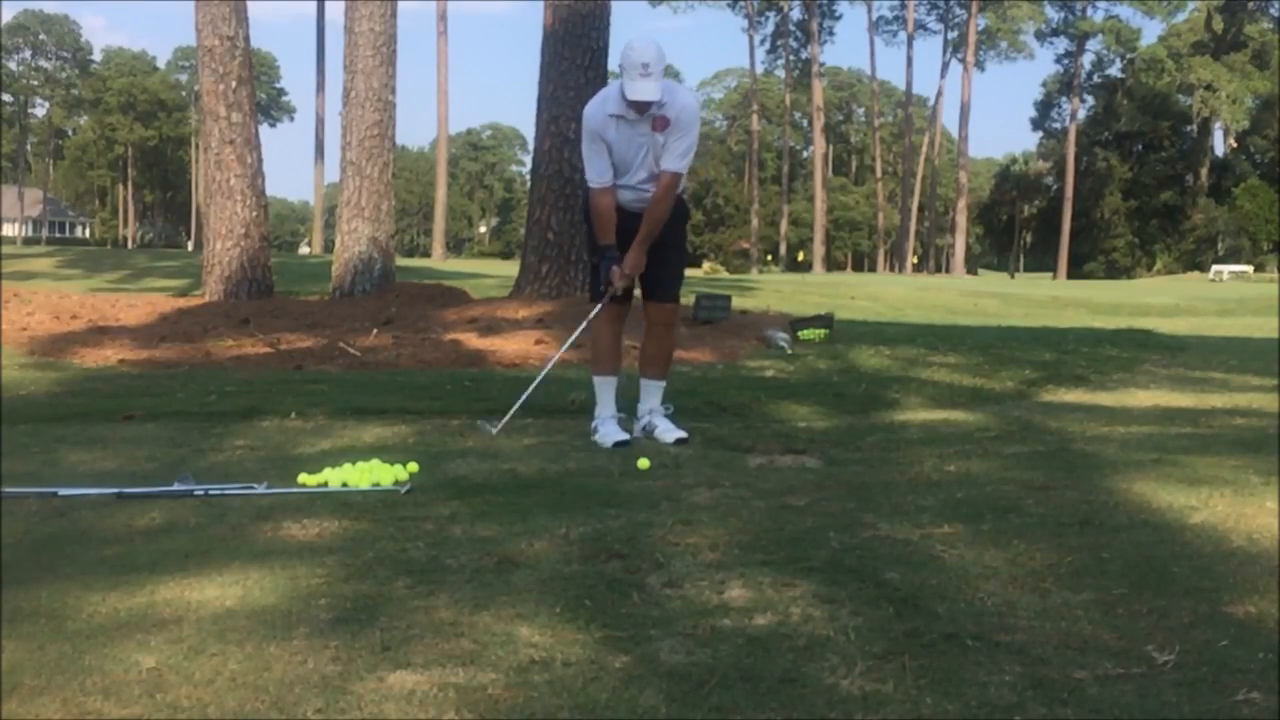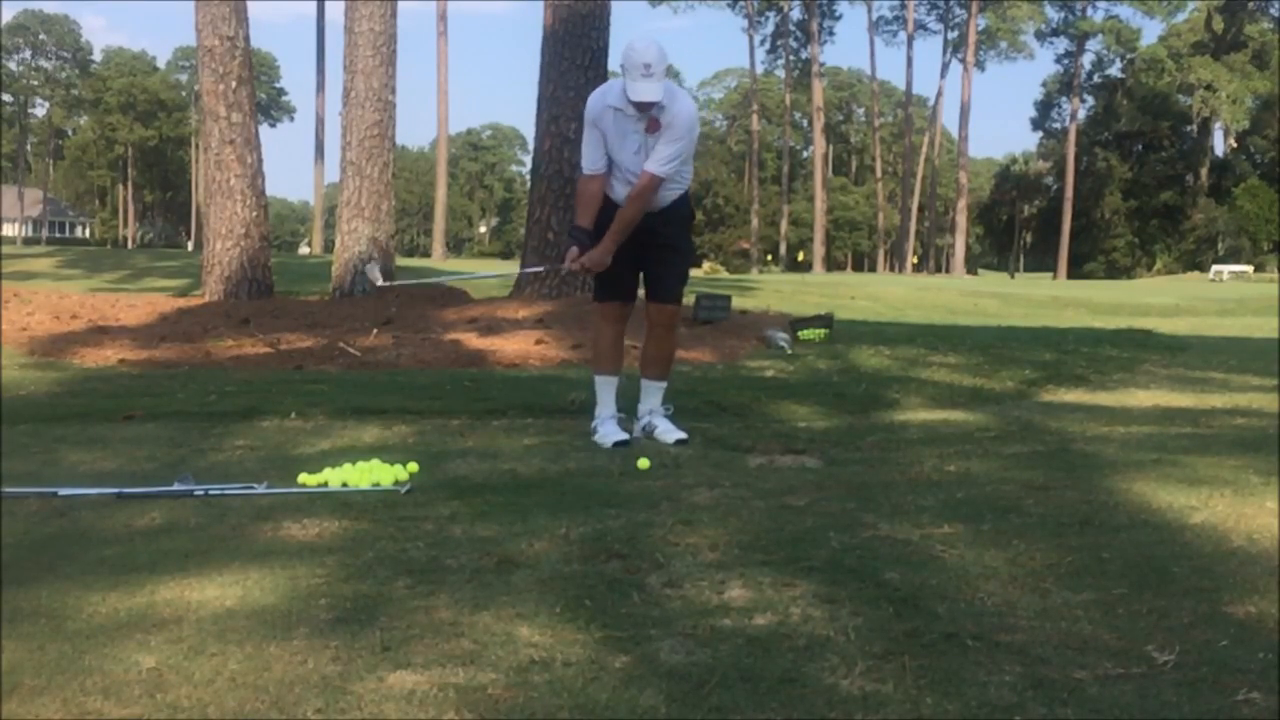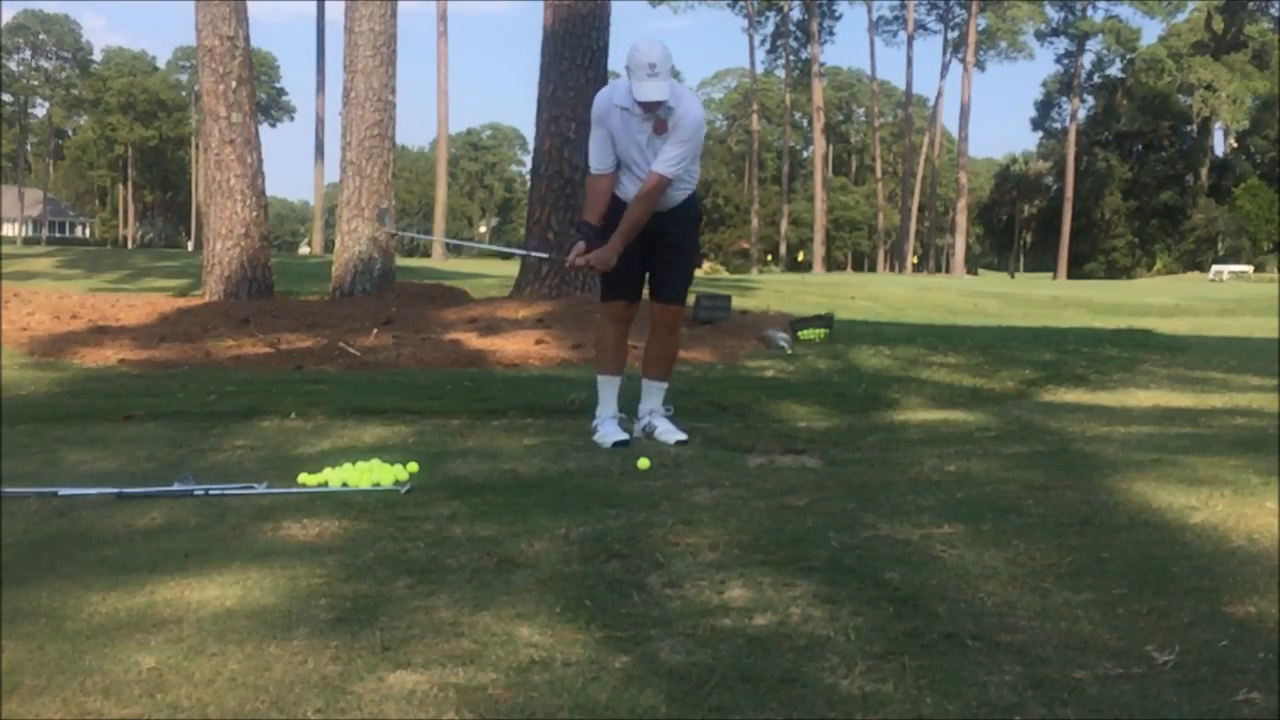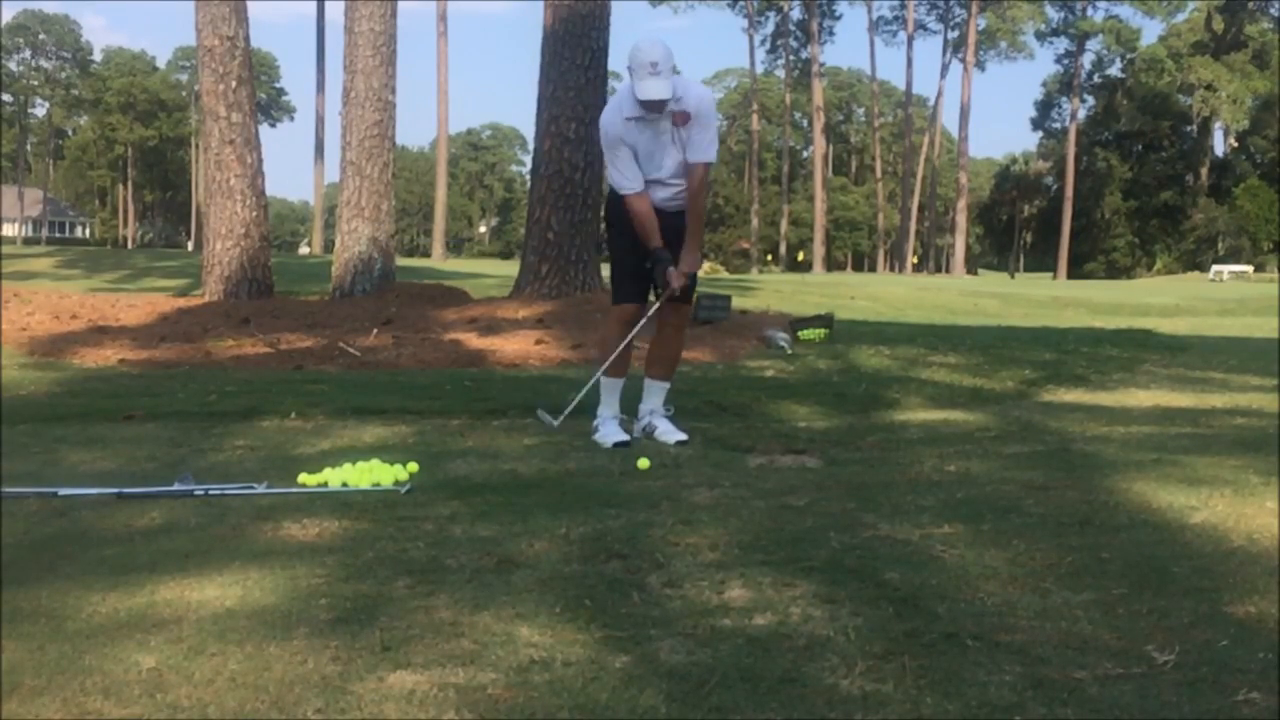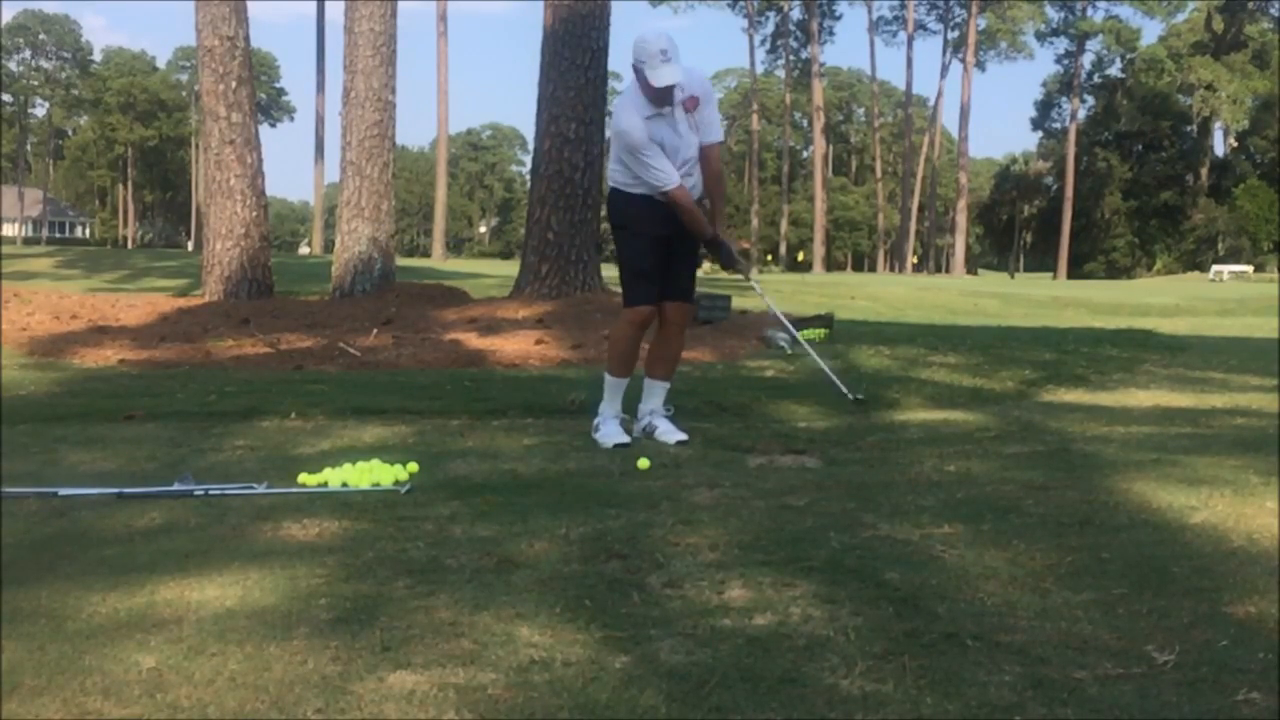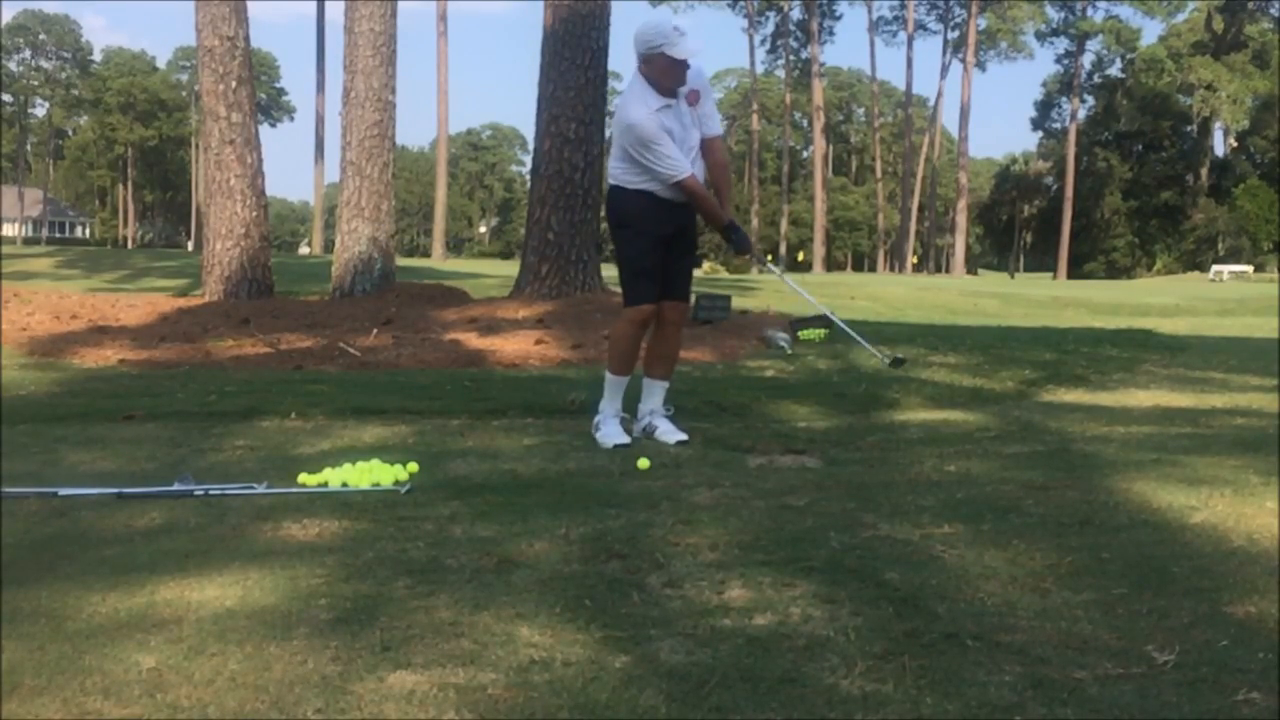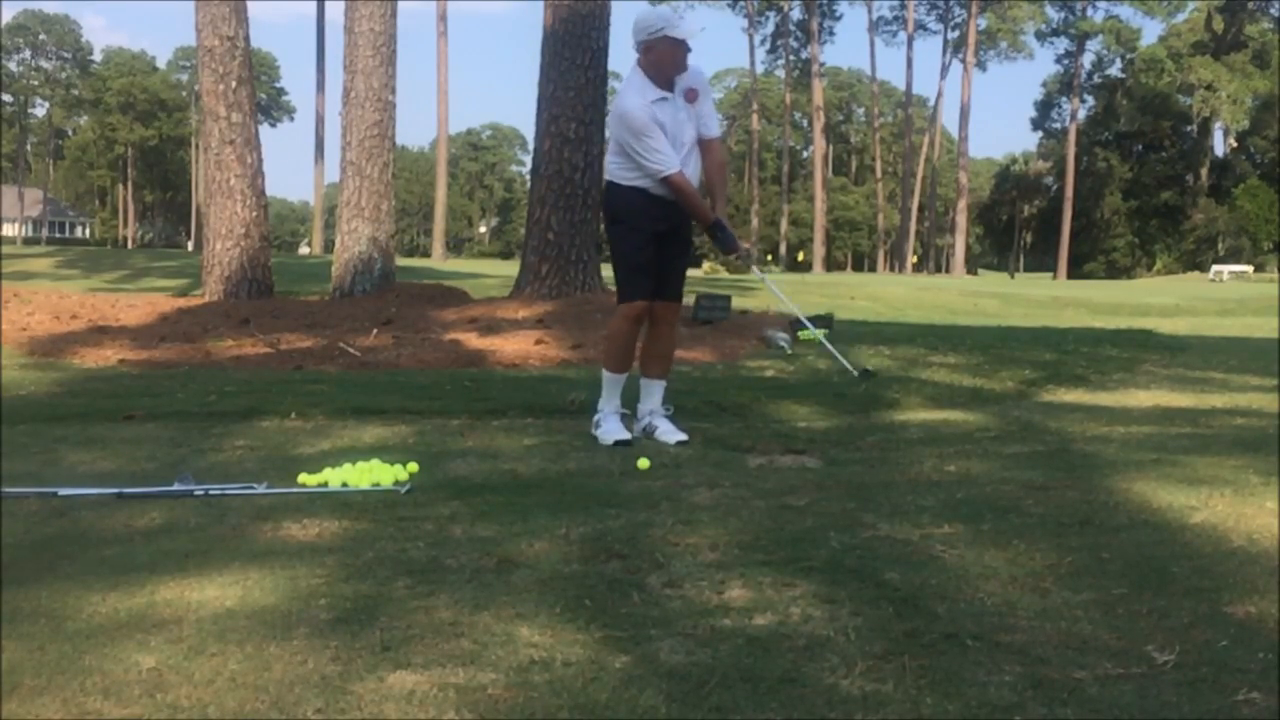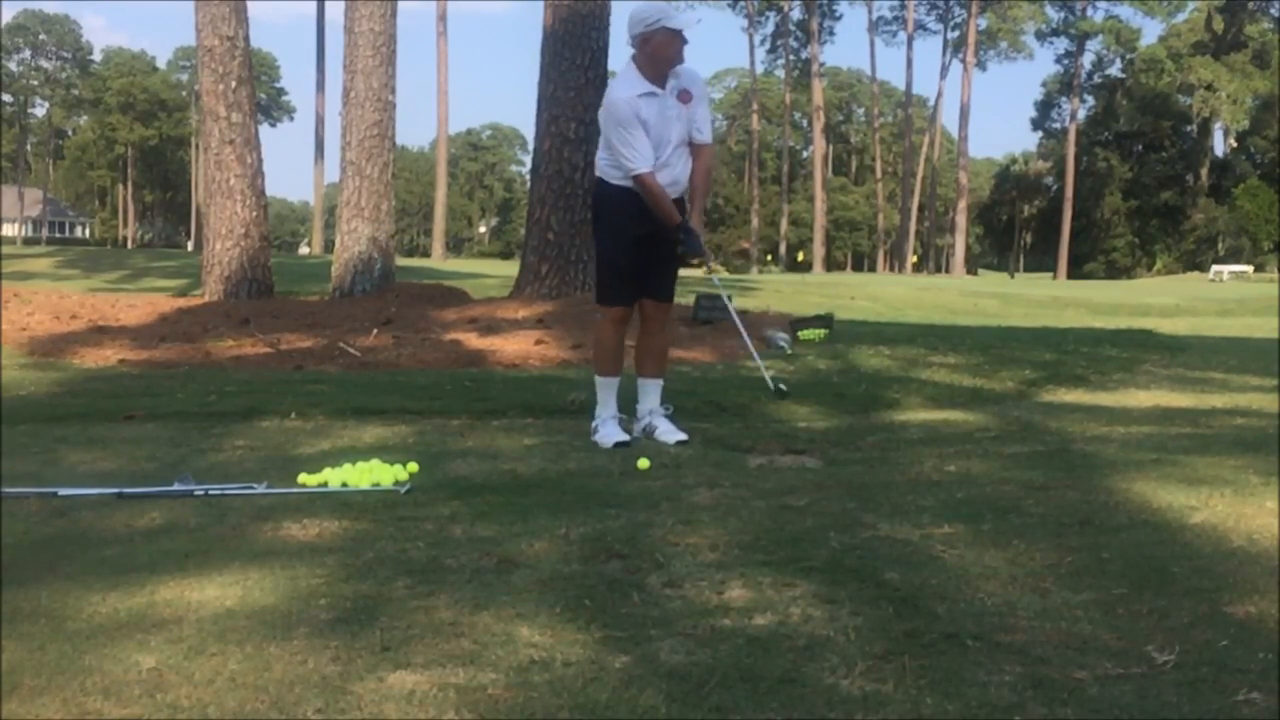
dt=0.2s
person 1, frame 1
left shoulder: (683, 105)
right shoulder: (597, 112)
left elbow: (667, 184)
right elbow: (601, 190)
left wrist: (639, 251)
right wrist: (609, 255)
left hip: (664, 214)
right hip: (611, 213)
left knee: (664, 312)
right knee: (610, 309)
left ankle: (651, 412)
right ankle: (605, 415)
person 1, frame 2
left shoulder: (681, 111)
right shoulder: (599, 103)
left elbow: (646, 186)
right elbow: (593, 176)
left wrist: (606, 248)
right wrist: (579, 236)
left hip: (668, 214)
right hip: (613, 209)
left knee: (665, 315)
right knee: (612, 310)
left ankle: (650, 413)
right ankle: (605, 415)
person 1, frame 3
left shoulder: (689, 112)
right shoulder: (606, 102)
left elbow: (655, 187)
right elbow: (602, 174)
left wrist: (614, 247)
right wrist: (587, 233)
left hip: (676, 214)
right hip: (622, 209)
left knee: (669, 315)
right knee: (617, 309)
left ankle: (651, 413)
right ankle: (606, 415)
person 1, frame 4
left shoulder: (699, 100)
right shoulder: (615, 118)
left elbow: (698, 179)
right elbow: (634, 195)
left wrist: (691, 251)
right wrist: (660, 257)
left hip: (683, 212)
right hip: (633, 213)
left knee: (677, 314)
right knee: (627, 310)
left ankle: (651, 413)
right ankle: (607, 415)
person 1, frame 5
left shoulder: (697, 84)
right shoulder: (629, 121)
left elbow: (712, 158)
right elbow: (672, 190)
left wrist: (720, 226)
right wrist: (716, 244)
left hip: (688, 208)
right hip: (639, 210)
left knee: (678, 314)
right knee: (640, 310)
left ankle: (651, 412)
right ankle: (608, 415)
person 1, frame 6
left shoulder: (695, 80)
right shoulder: (637, 115)
left elbow: (714, 151)
right elbow: (687, 181)
left wrist: (728, 213)
right wrist: (729, 231)
left hip: (680, 208)
right hip: (637, 208)
left knee: (674, 313)
right knee: (641, 310)
left ankle: (651, 412)
right ankle: (608, 413)
person 1, frame 7
left shoulder: (694, 80)
right shoulder: (632, 105)
left elbow: (712, 150)
right elbow: (673, 177)
left wrist: (720, 213)
right wrist: (715, 227)
left hip: (675, 209)
right hip: (633, 205)
left knee: (667, 312)
right knee: (634, 307)
left ankle: (651, 412)
right ankle: (608, 411)
person 1, frame 8
left shoulder: (691, 83)
right shoulder: (621, 98)
left elbow: (701, 154)
right elbow: (642, 177)
left wrist: (695, 218)
right wrist: (682, 230)
left hip: (667, 208)
right hip: (621, 205)
left knee: (658, 310)
right knee: (617, 310)
left ankle: (650, 413)
right ankle: (605, 416)
